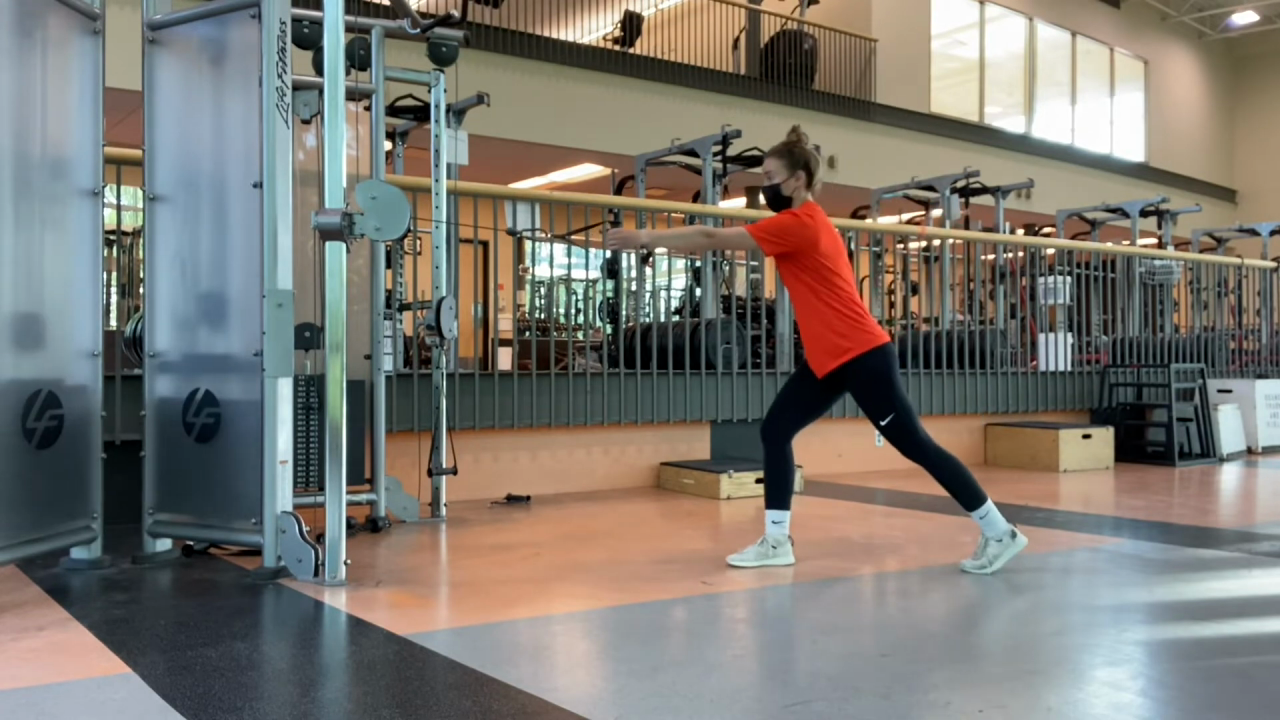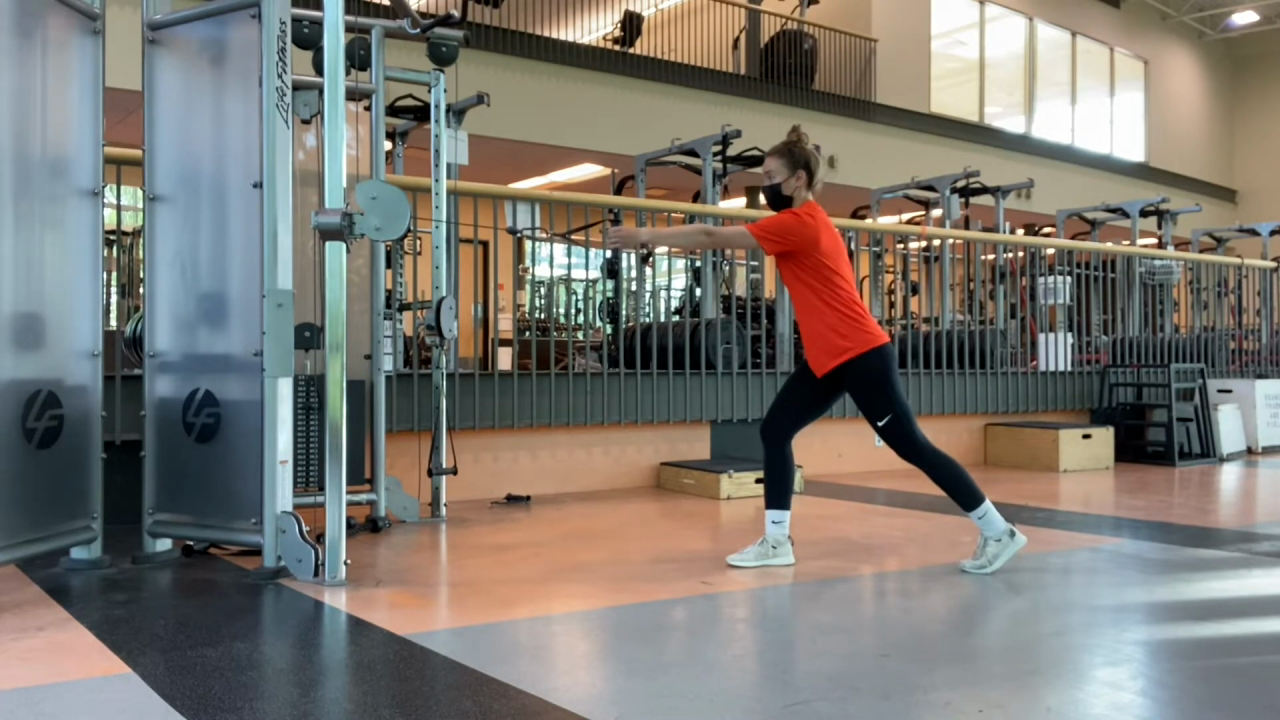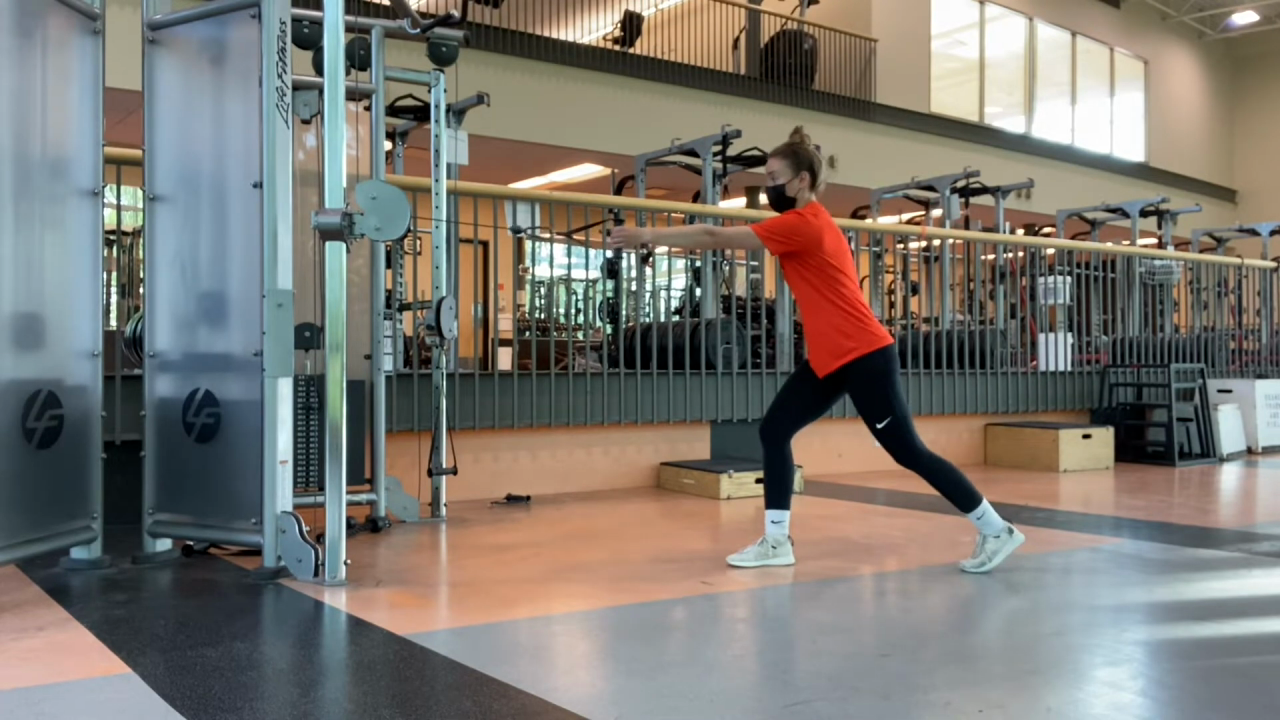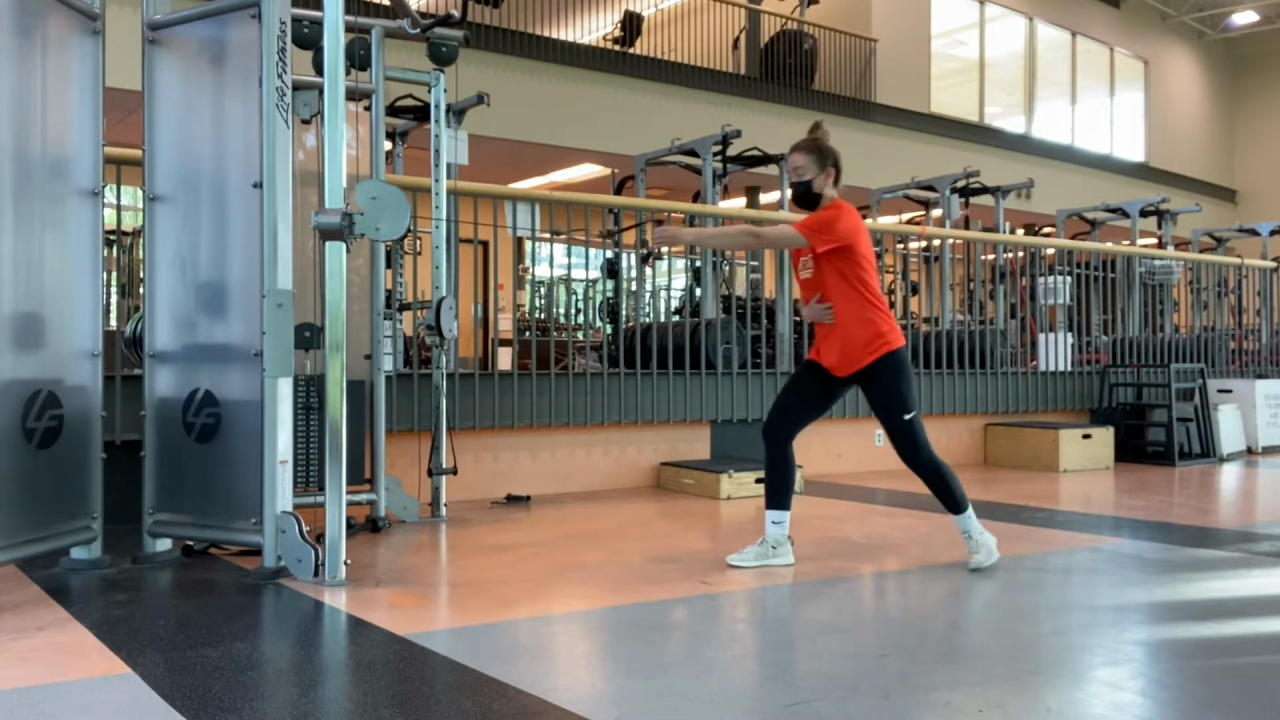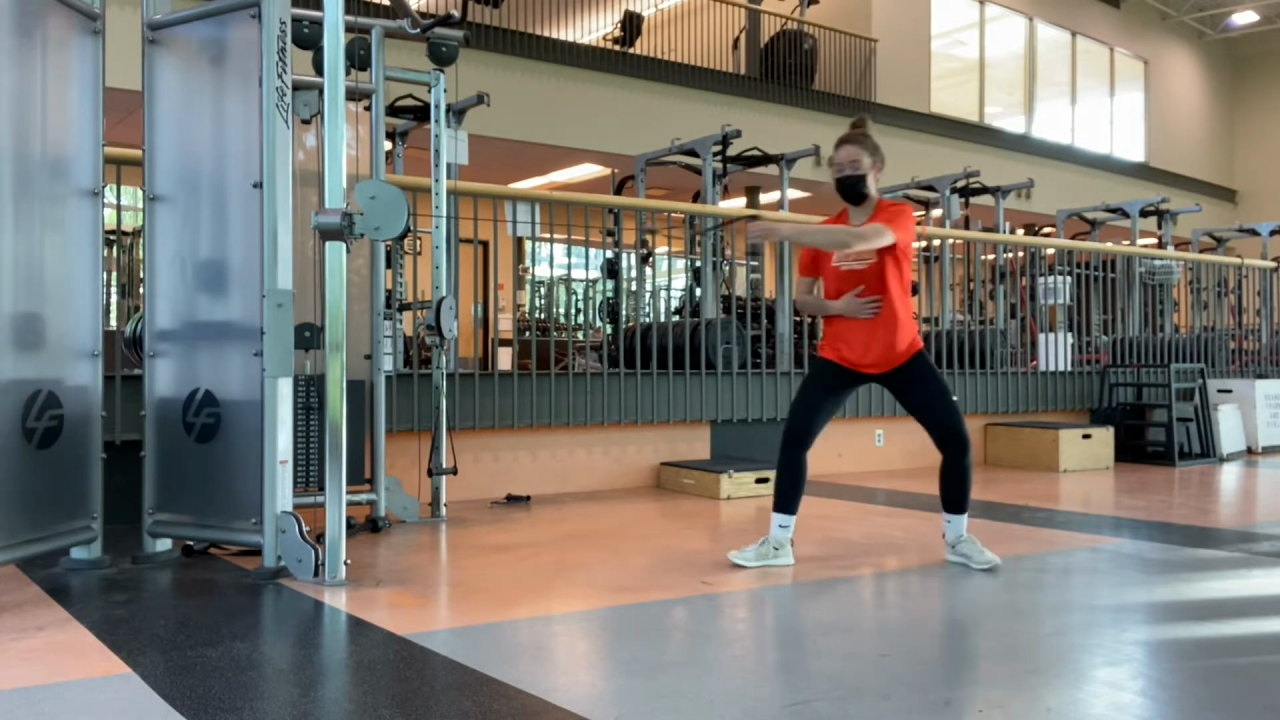
dt=0.2s
person 1, frame 1
left shoulder: (799, 223)
right shoulder: (801, 225)
left elbow: (713, 238)
left wrist: (644, 237)
left hip: (862, 355)
right hip: (827, 359)
left knee: (914, 444)
right knee: (774, 432)
left ankle: (1000, 532)
right ankle: (776, 541)
person 1, frame 2
left shoulder: (800, 223)
right shoulder: (801, 224)
left elbow: (713, 236)
left wrist: (644, 235)
left hip: (862, 356)
right hip: (826, 359)
left knee: (911, 446)
right knee: (774, 432)
left ankle: (998, 532)
right ankle: (776, 542)
person 1, frame 3
left shoulder: (804, 223)
right shoulder: (801, 229)
left elbow: (719, 237)
left wrist: (648, 235)
right wrist: (809, 311)
left hip: (866, 356)
right hip: (826, 360)
left knee: (907, 450)
right knee: (773, 431)
left ankle: (997, 531)
right ankle: (776, 541)
person 1, frame 4
left shoulder: (842, 218)
right shoulder: (803, 233)
left elbow: (760, 238)
left wrist: (690, 237)
right wrist: (809, 311)
left hip: (881, 354)
right hip: (826, 360)
left knee: (916, 452)
right knee: (776, 433)
left ankle: (974, 531)
right ankle: (775, 541)
person 1, frame 5
left shoulder: (897, 214)
right shoulder: (819, 231)
left elbow: (868, 240)
right elbow: (802, 300)
left wrist: (780, 232)
right wrist: (837, 306)
left hip: (903, 353)
right hip: (839, 358)
left knee: (955, 439)
right knee: (794, 437)
left ankle: (957, 538)
right ankle: (776, 542)
